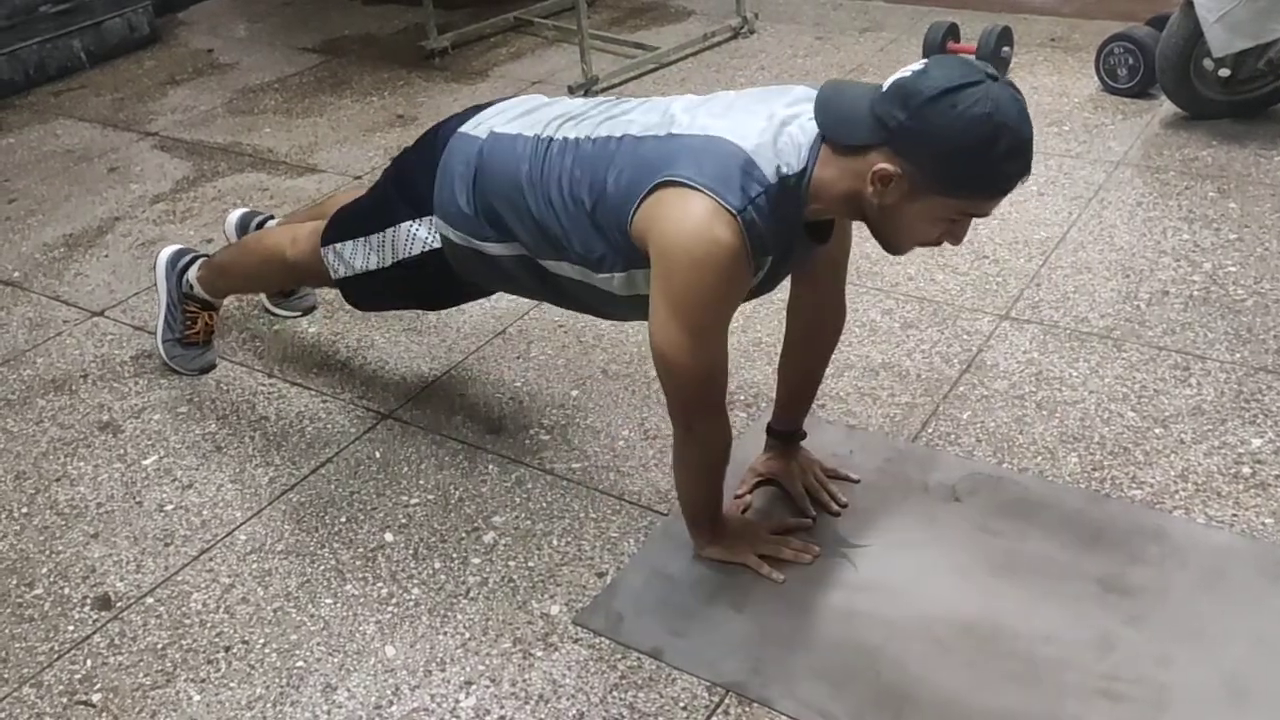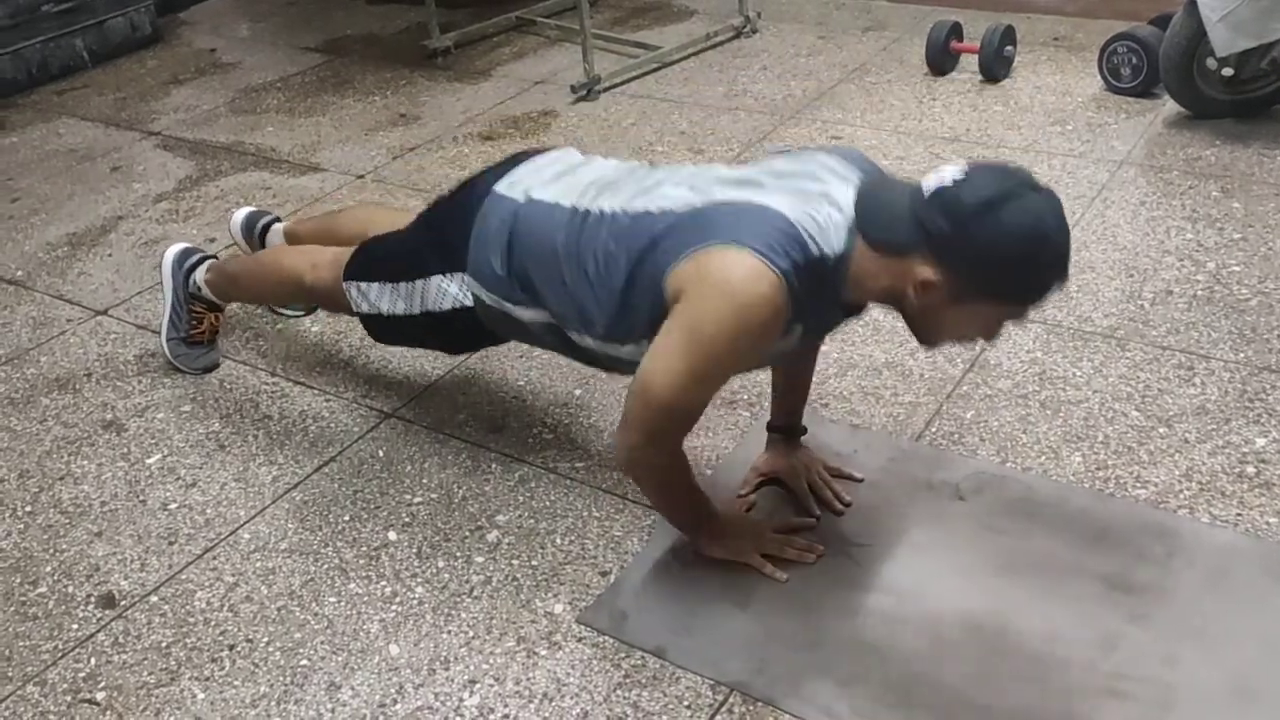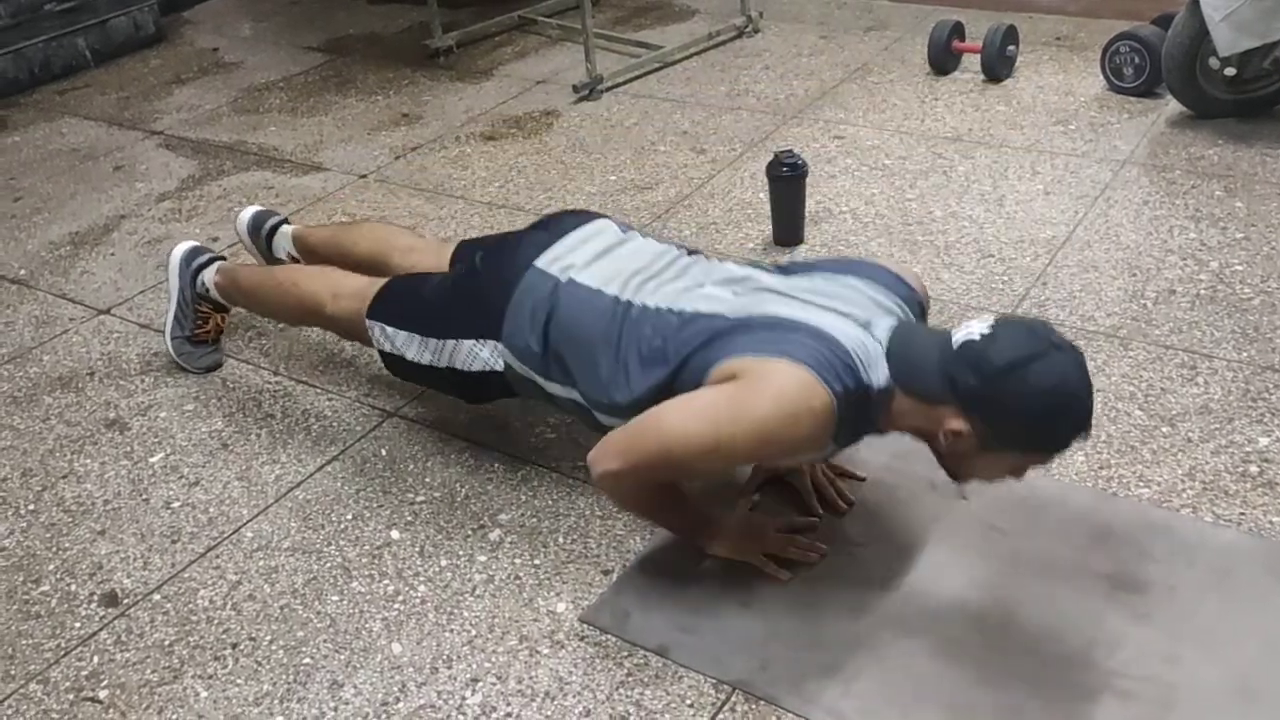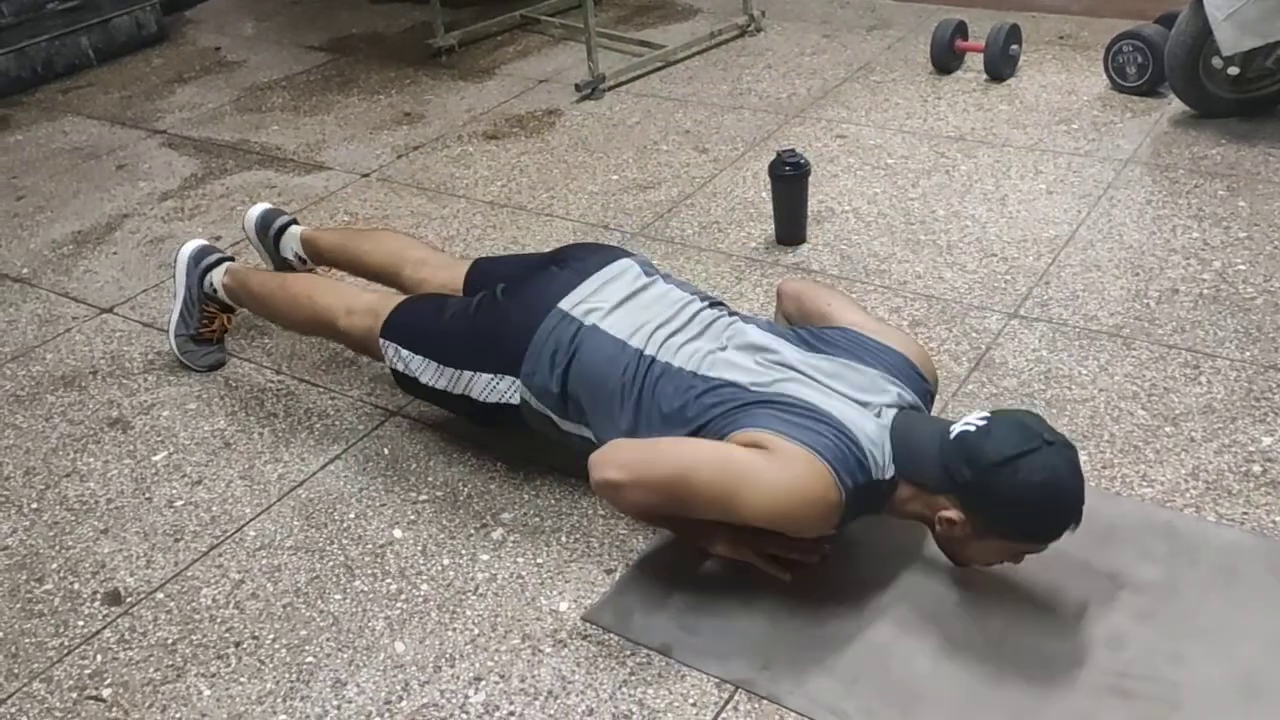
dt=0.3s
person 1, frame 1
left shoulder: (839, 135)
right shoulder: (709, 226)
left elbow: (819, 303)
right elbow: (698, 413)
left wrist: (787, 444)
right wrist: (712, 531)
left hip: (531, 142)
right hip: (465, 191)
left knee: (361, 226)
right knee: (321, 257)
left ankle: (264, 223)
right ankle: (198, 276)
person 1, frame 2
left shoulder: (870, 190)
right shoulder: (754, 291)
right elbow: (642, 440)
left wrist: (787, 437)
right wrist: (712, 531)
left hip: (562, 190)
right hip: (497, 250)
left knee: (403, 235)
right knee: (342, 279)
left ankle: (275, 229)
right ankle: (205, 276)
person 1, frame 3
left shoulder: (902, 301)
right shoulder: (803, 402)
right elbow: (615, 464)
right wrist: (712, 532)
left hip: (597, 253)
right hip: (531, 319)
left knee: (424, 264)
right knee: (359, 308)
left ankle: (282, 234)
right ankle: (210, 278)
person 1, frame 4
left shoulder: (907, 369)
right shoulder: (807, 491)
left elbow: (797, 290)
right elbow: (614, 467)
right wrist: (720, 534)
left hip: (617, 286)
right hip: (549, 350)
left knee: (438, 277)
right knee: (371, 321)
left ankle: (291, 235)
right ankle: (220, 277)
